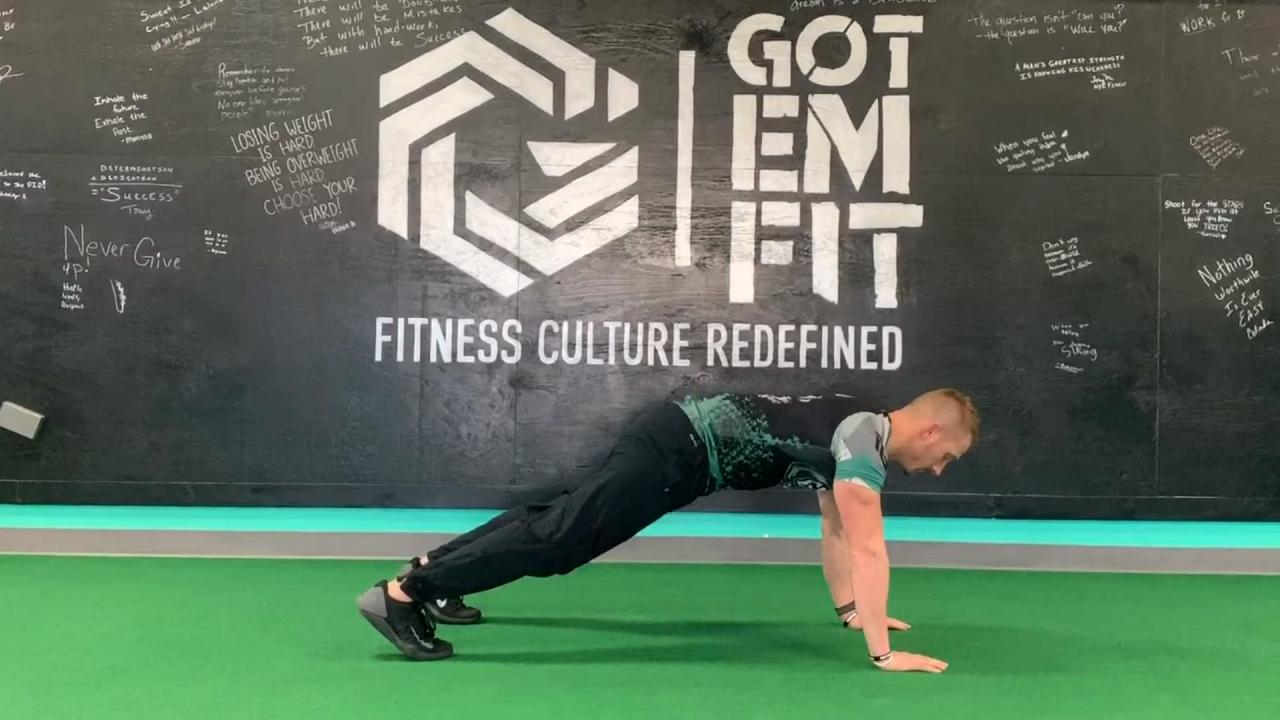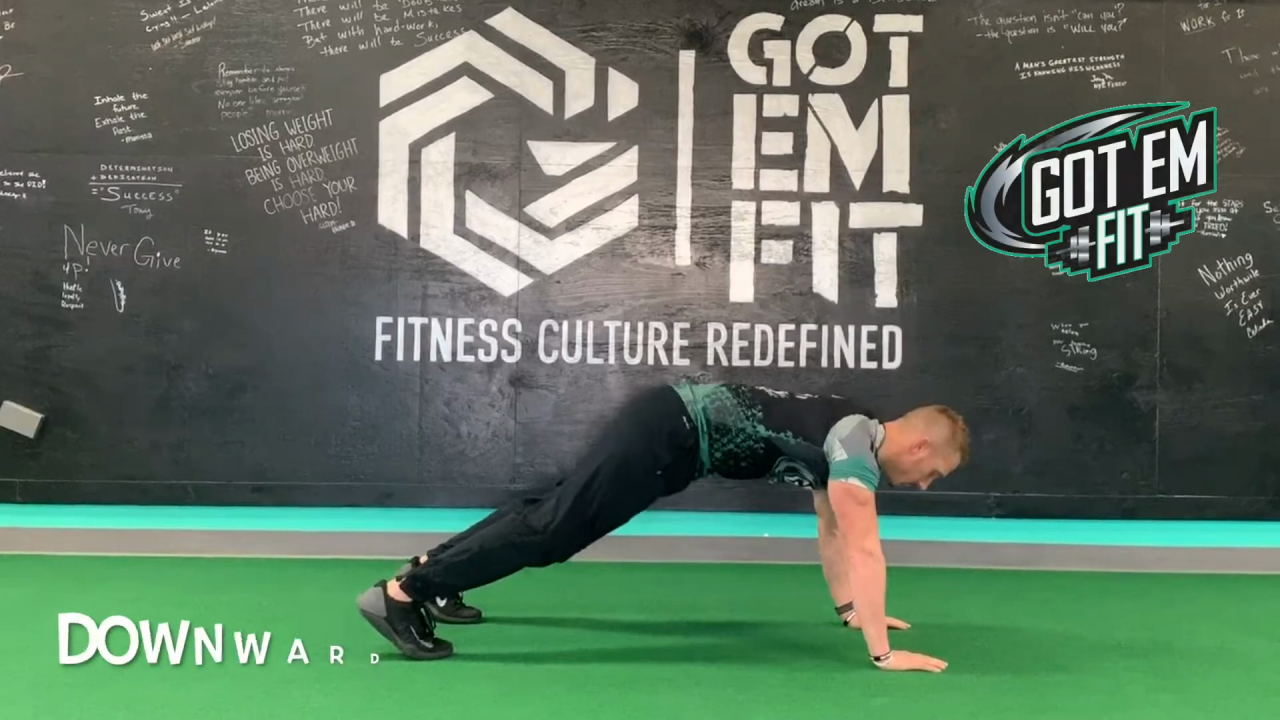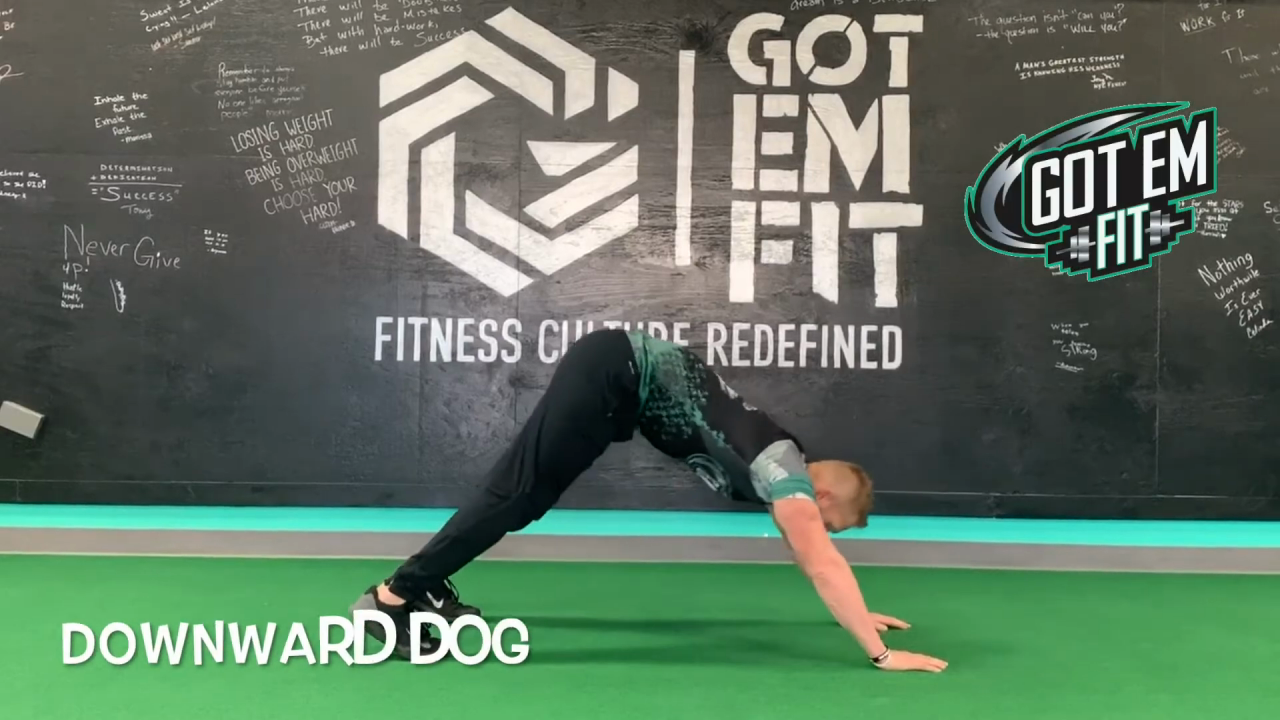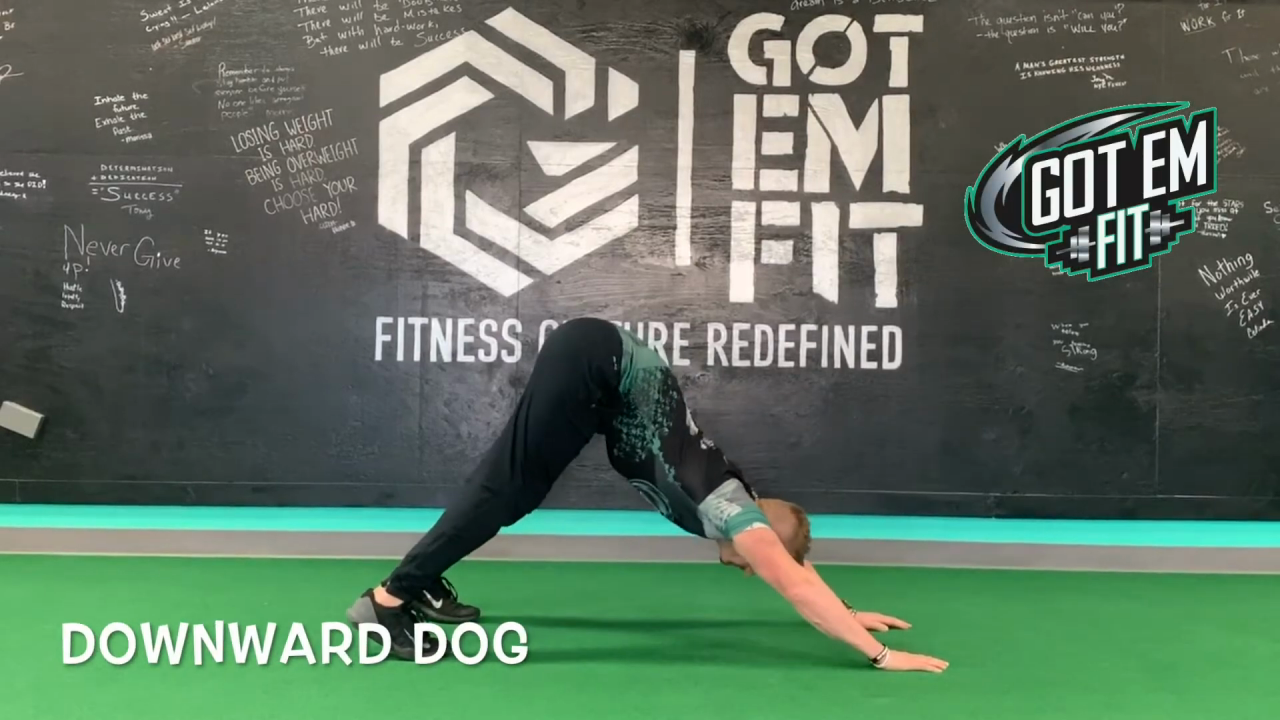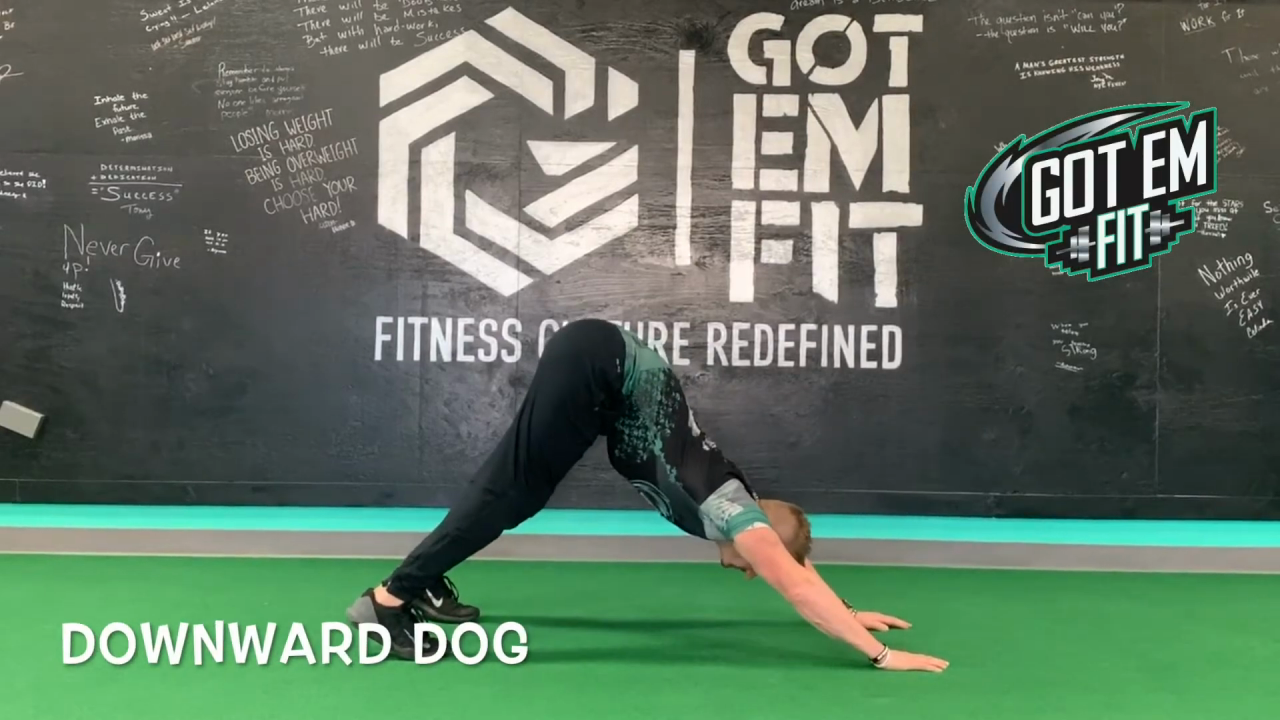
dt=0.5s
person 1, frame 1
left shoulder: (853, 431)
right shoulder: (862, 439)
left elbow: (835, 529)
right elbow: (867, 548)
left wrist: (849, 608)
right wrist: (883, 651)
left hip: (678, 440)
right hip: (675, 451)
left knee: (562, 515)
right knee: (557, 536)
left ankle: (432, 568)
right ankle: (401, 593)
person 1, frame 2
left shoulder: (847, 437)
right shoulder: (858, 442)
left elbow: (831, 530)
right elbow: (863, 549)
left wrist: (849, 607)
right wrist: (882, 651)
left hip: (673, 425)
right hip: (669, 432)
left knee: (557, 508)
right knee: (554, 526)
left ankle: (431, 567)
right ankle: (401, 594)
person 1, frame 3
left shoulder: (781, 463)
right shoulder: (779, 471)
left elbow: (821, 561)
right elbow: (824, 564)
left wrist: (855, 611)
right wrist: (881, 653)
left hip: (619, 369)
right hip: (613, 372)
left knee: (525, 486)
right knee: (520, 491)
left ankle: (426, 585)
right ankle: (389, 598)
person 1, frame 4
left shoulder: (729, 497)
right shoulder: (723, 507)
left elbow: (795, 574)
right elbow: (796, 586)
left wrist: (848, 613)
right wrist: (879, 654)
left hip: (600, 359)
right hip: (594, 362)
left knee: (512, 485)
right knee: (507, 487)
left ankle: (423, 586)
right ankle: (387, 599)
person 1, frame 5
left shoulder: (731, 500)
right shoulder: (728, 508)
left elbow: (796, 568)
right elbow: (797, 587)
left wrist: (847, 612)
right wrist: (880, 654)
left hip: (600, 360)
right hip: (596, 362)
left knee: (515, 485)
right knee: (510, 490)
left ankle: (424, 583)
right ankle: (388, 599)
